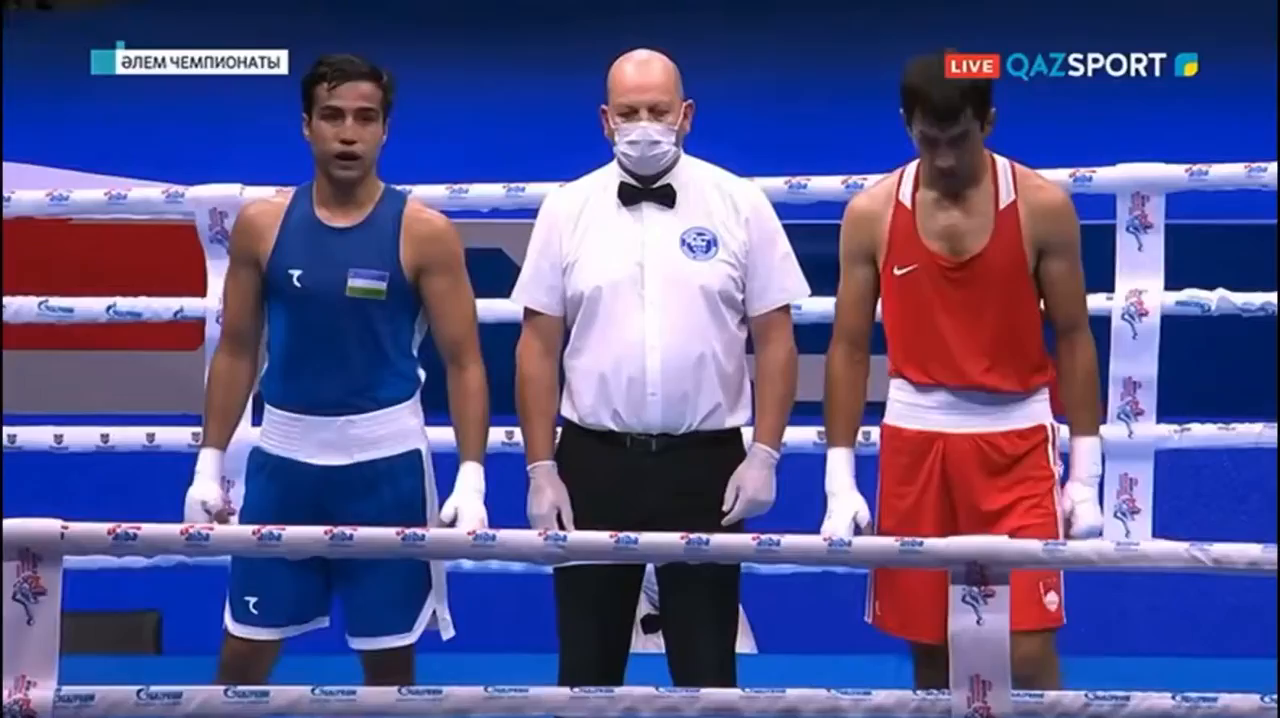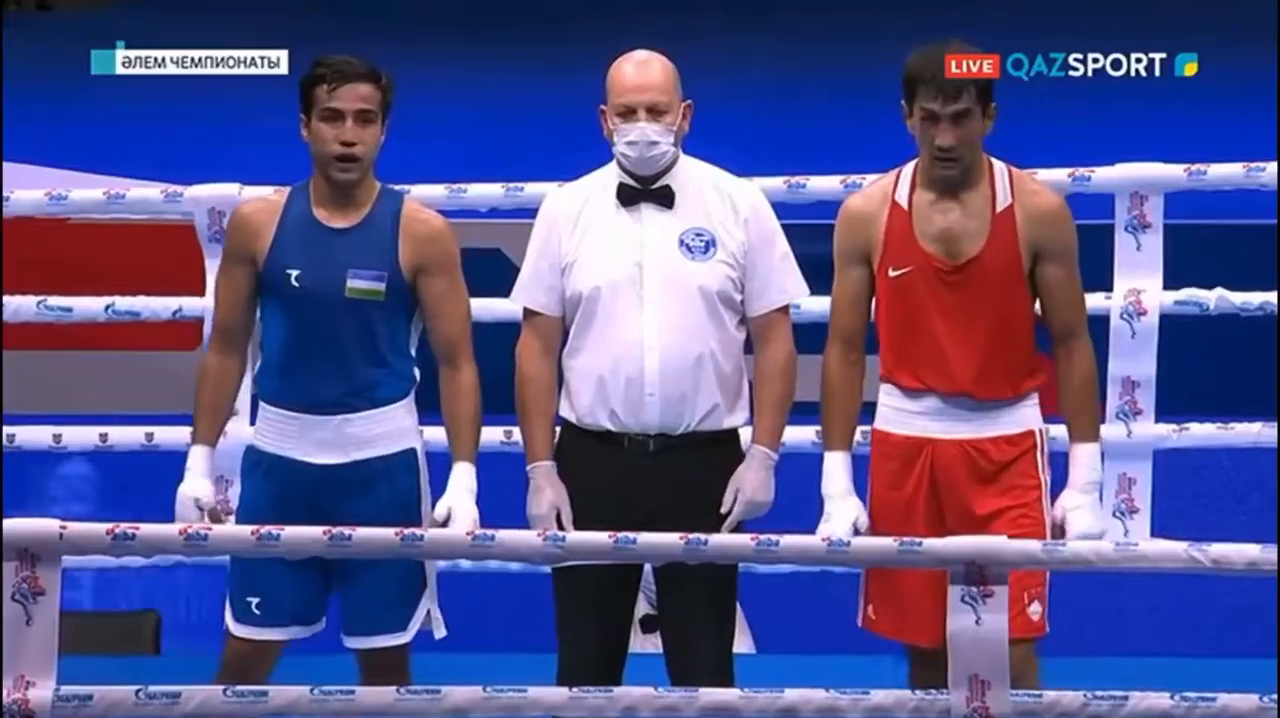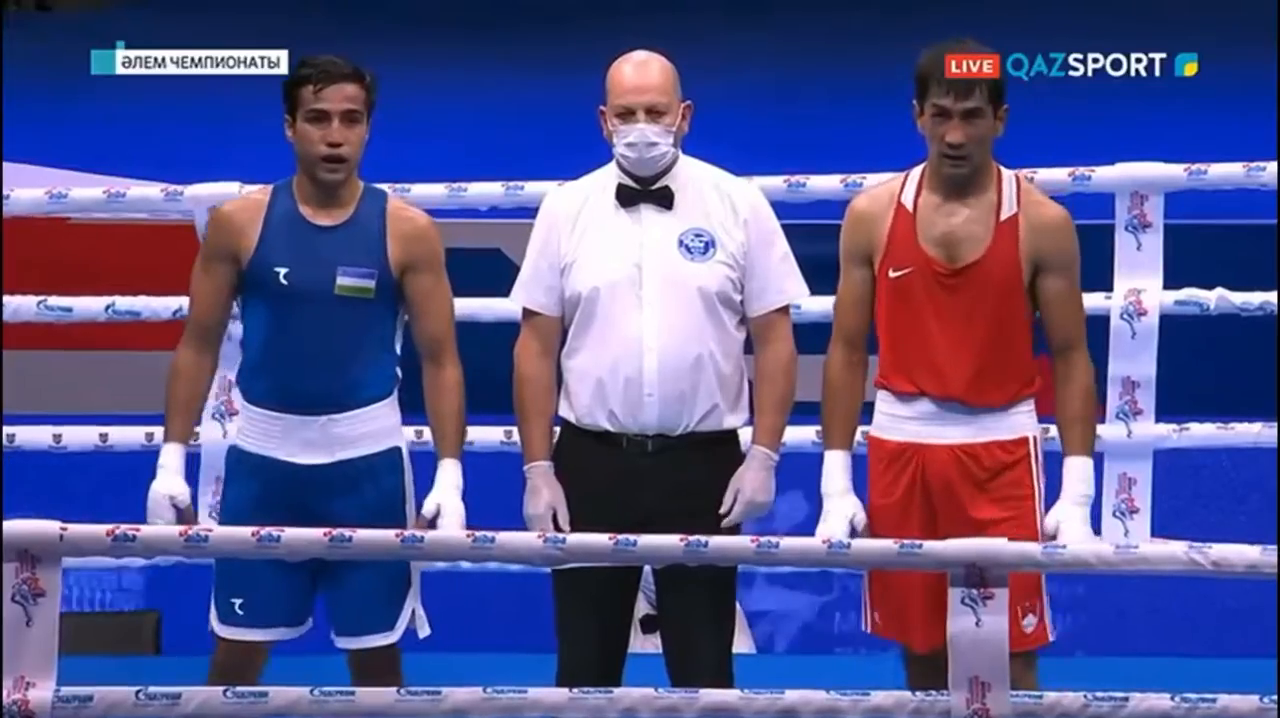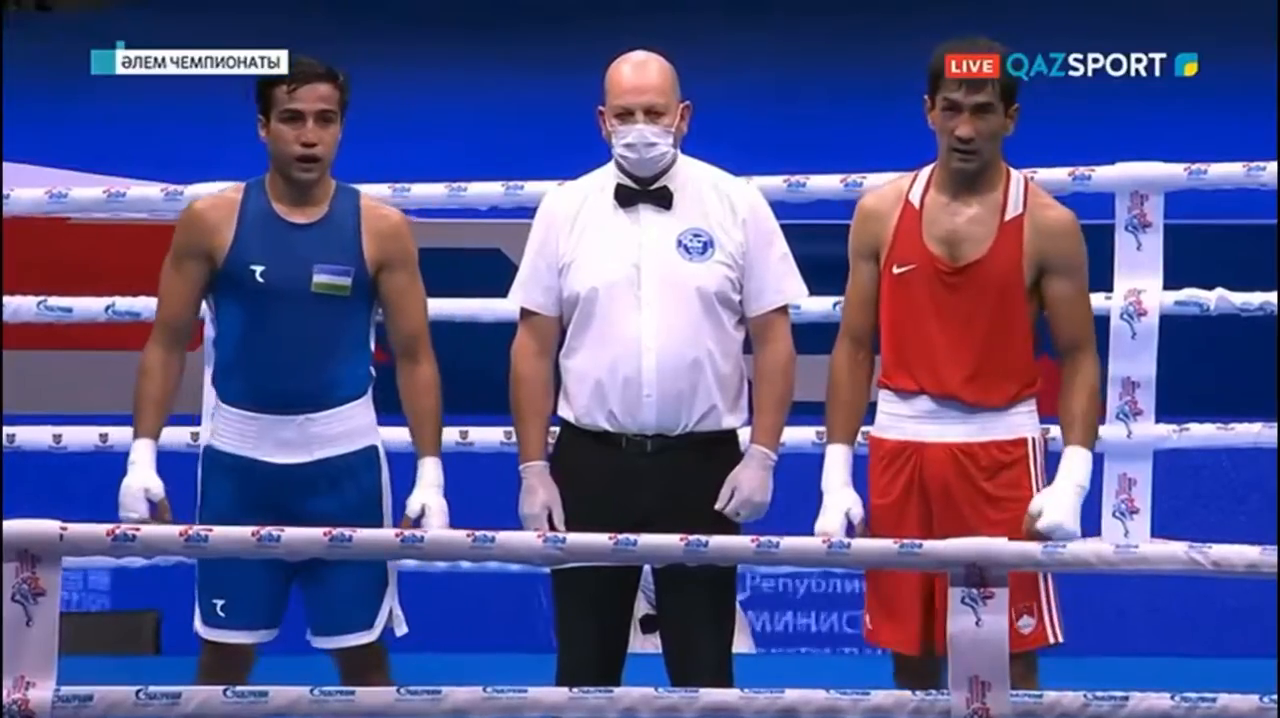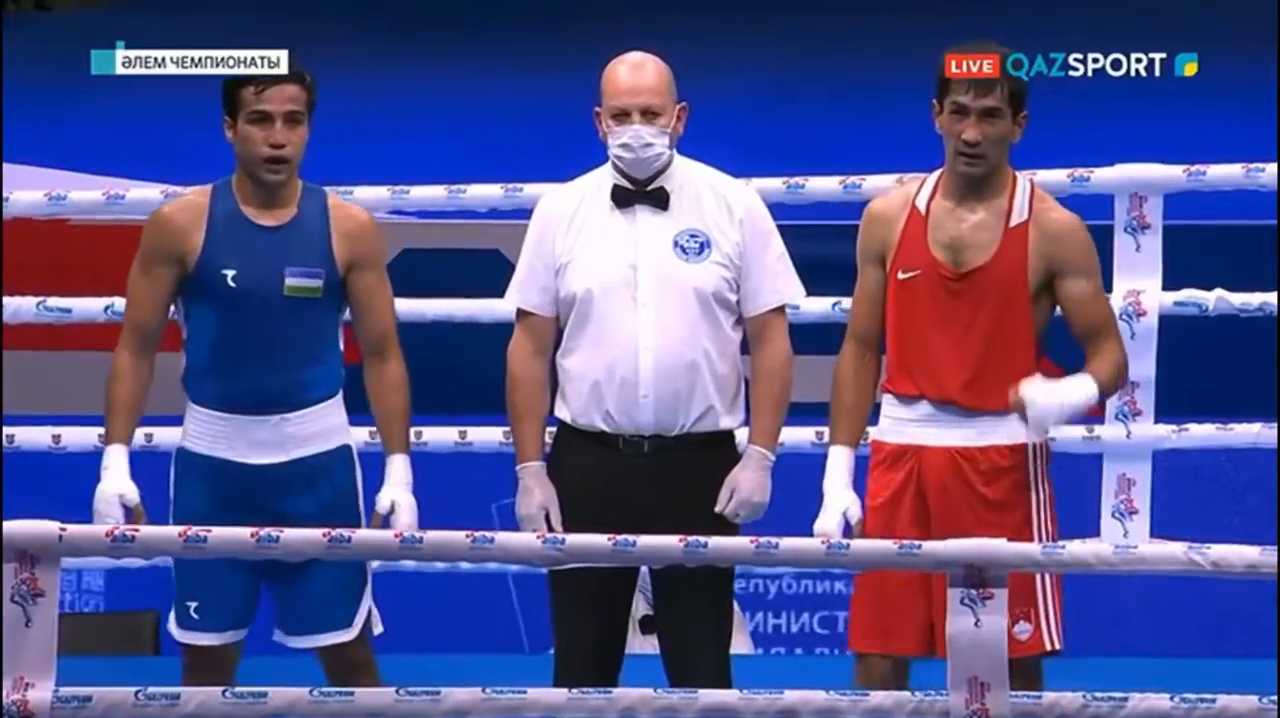
dt=0.2s
person 1, frame 1
left shoulder: (1043, 206)
right shoulder: (870, 213)
left elbow: (1074, 339)
right elbow: (849, 346)
left wrist: (1086, 471)
right wrist: (839, 478)
left hip: (1015, 438)
right hip: (915, 436)
left knee: (1029, 649)
right knee: (928, 645)
person 1, frame 2
left shoulder: (1039, 210)
right shoulder: (865, 214)
left elbow: (1072, 344)
right elbow: (844, 350)
left wrist: (1085, 477)
right wrist: (836, 482)
left hip: (1004, 445)
right hip: (906, 443)
left knee: (1011, 652)
right knee: (924, 649)
person 1, frame 3
left shoulder: (1043, 222)
right shoulder: (870, 214)
left elbow: (1071, 357)
right elbow: (847, 350)
left wrist: (1077, 491)
right wrist: (836, 481)
left hip: (999, 450)
right hip: (900, 449)
left knee: (1010, 660)
right knee: (922, 654)
person 1, frame 4
left shoulder: (1049, 225)
right shoulder: (879, 211)
left elbow: (1080, 359)
right elbow: (853, 346)
left wrist: (1072, 477)
right wrist: (836, 474)
left hip: (1001, 452)
right hip: (900, 447)
left knee: (1011, 658)
right knee: (910, 657)
person 1, frame 5
left shoulder: (1054, 229)
right shoulder: (886, 217)
left elbow: (1113, 356)
right elbow: (860, 350)
left wrist: (1071, 393)
right wrist: (838, 474)
left hip: (1002, 459)
right hip: (901, 452)
left knee: (1014, 663)
right knee: (878, 666)
person 2, frame 1
left shoulder: (740, 205)
right shoulder: (566, 210)
left elbow: (774, 339)
right elbow: (539, 347)
left wrist: (764, 454)
right wrist: (541, 468)
left hip: (706, 463)
right hip: (593, 462)
left knee: (706, 664)
right knee: (588, 662)
person 2, frame 2
left shoulder: (739, 205)
right shoulder: (565, 209)
left elbow: (774, 339)
right elbow: (538, 346)
left wrist: (763, 455)
right wrist: (541, 468)
left hip: (705, 464)
right hip: (592, 462)
left knee: (704, 664)
right knee: (587, 661)
person 2, frame 3
left shoulder: (738, 205)
right shoulder: (564, 210)
left elbow: (773, 340)
right elbow: (536, 347)
left wrist: (763, 457)
right wrist: (538, 469)
left hip: (703, 466)
right hip: (591, 463)
left knee: (702, 664)
right knee: (586, 663)
person 2, frame 4
left shoulder: (737, 205)
right shoulder: (563, 210)
left elbow: (772, 339)
right elbow: (533, 347)
left wrist: (761, 455)
right wrist: (533, 468)
left hip: (702, 464)
right hip: (589, 463)
left knee: (703, 665)
right knee: (584, 663)
person 2, frame 5
left shoulder: (733, 206)
right shoulder: (559, 210)
left elbow: (769, 339)
right elbow: (530, 346)
left wrist: (759, 455)
right wrist: (529, 468)
left hip: (700, 463)
right hip: (586, 464)
left knee: (701, 665)
right knee: (582, 663)
person 3, frame 1
left shoulder: (424, 232)
right shoulder: (260, 225)
left elbow: (463, 362)
right elbow: (236, 352)
left wrist: (471, 476)
right wrist: (208, 463)
left hip: (386, 458)
right hip: (283, 457)
left knee: (389, 659)
right knee: (244, 655)
person 3, frame 2
left shoulder: (422, 232)
right shoulder: (255, 224)
left elbow: (457, 362)
right elbow: (226, 349)
left wrist: (463, 476)
right wrist: (199, 460)
left hip: (381, 456)
right hip: (279, 456)
left knee: (385, 657)
right knee: (245, 654)
person 3, frame 3
left shoulder: (407, 230)
right shoulder: (237, 223)
left elbow: (440, 360)
right elbow: (198, 346)
left wrist: (449, 473)
right wrist: (172, 456)
left hip: (367, 456)
right hip: (263, 456)
left knee: (376, 657)
right knee: (236, 656)
person 3, frame 4
left shoulder: (381, 228)
right shoulder: (211, 220)
left elbow: (414, 356)
right elbow: (166, 344)
left wrist: (430, 471)
right wrist: (142, 454)
left hip: (343, 455)
right hip: (239, 457)
left knee: (362, 654)
right knee: (225, 655)
person 3, frame 5
left shoulder: (350, 228)
right shoulder: (180, 224)
left elbow: (382, 356)
right elbow: (135, 348)
left wrist: (398, 467)
right wrist: (115, 458)
left hip: (316, 455)
right hip: (213, 458)
left knee: (349, 652)
right knee: (207, 655)
